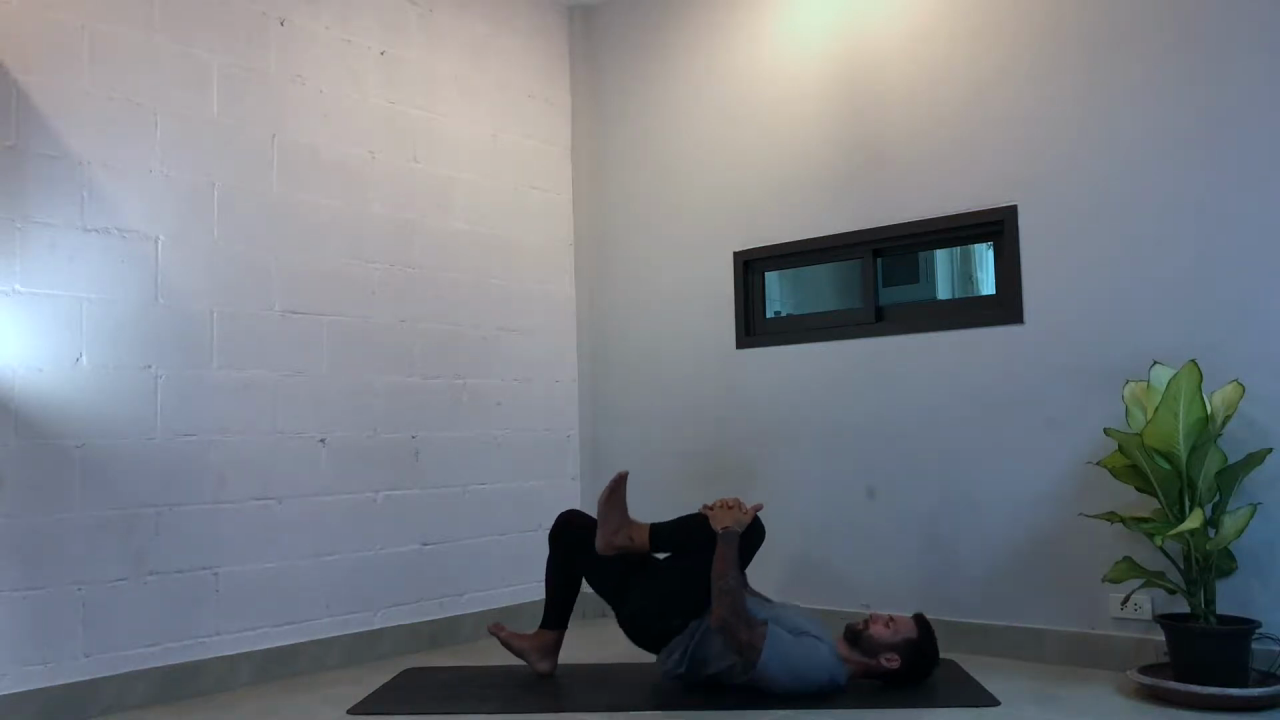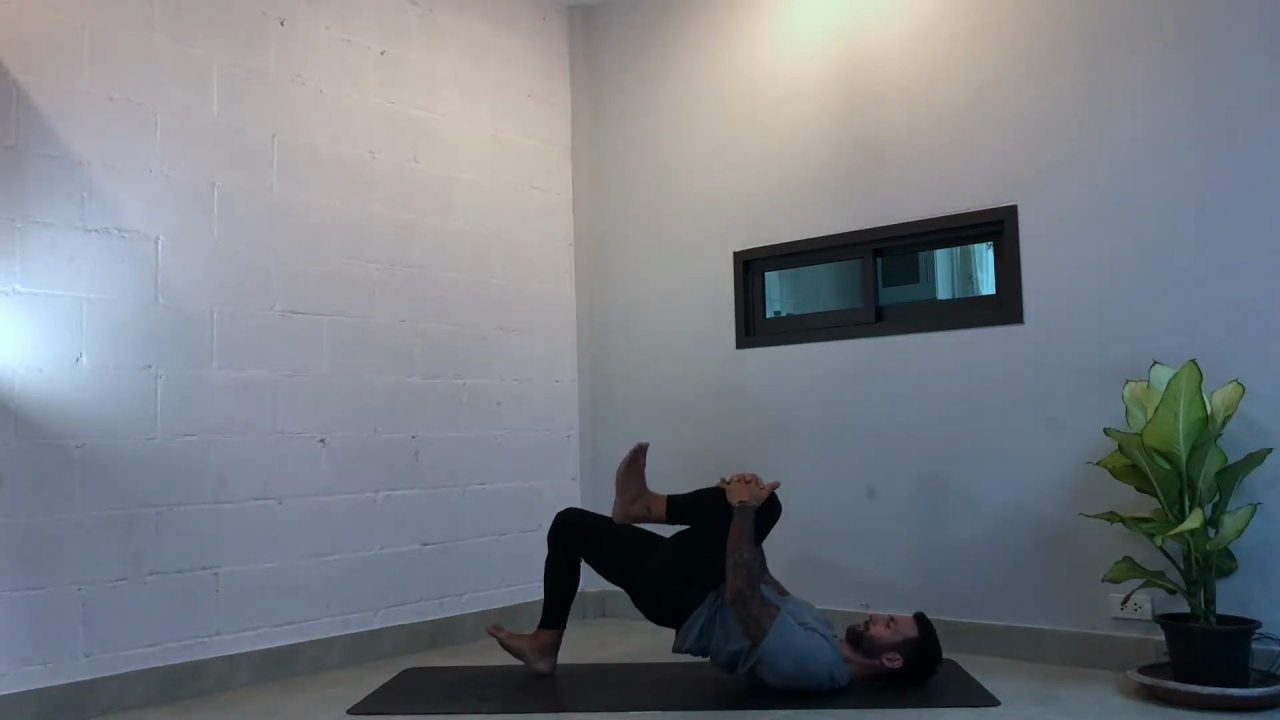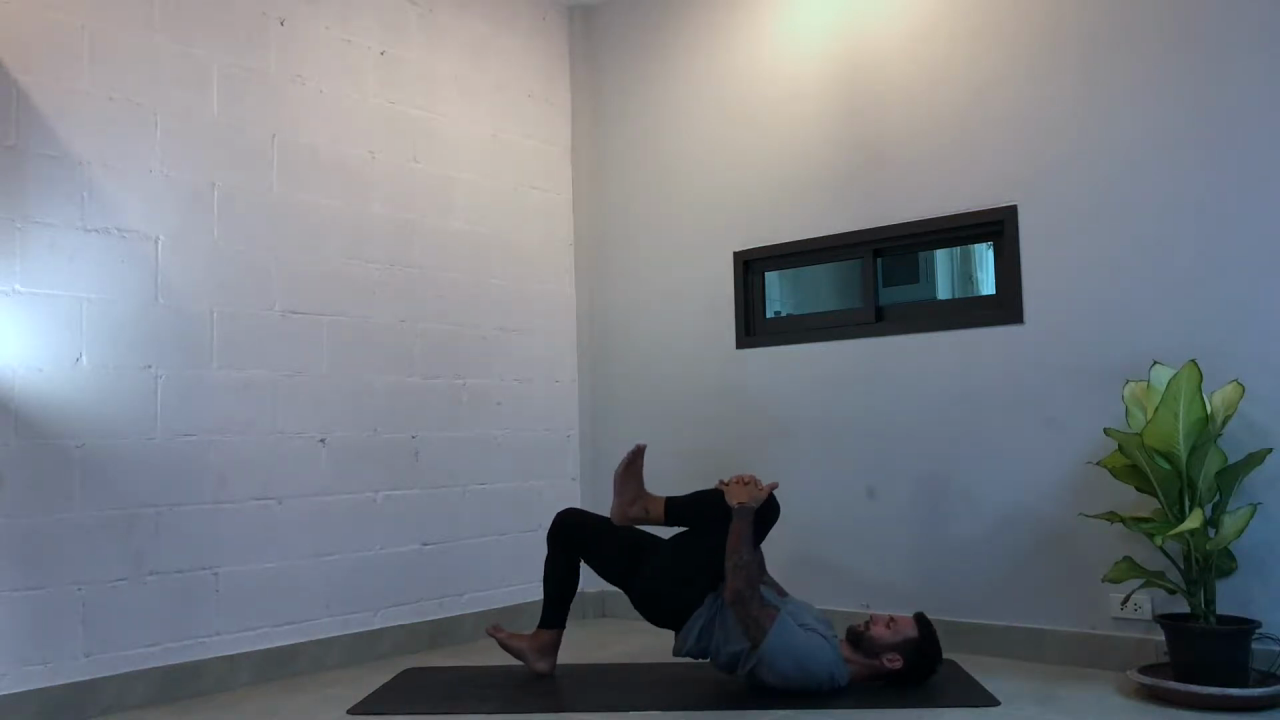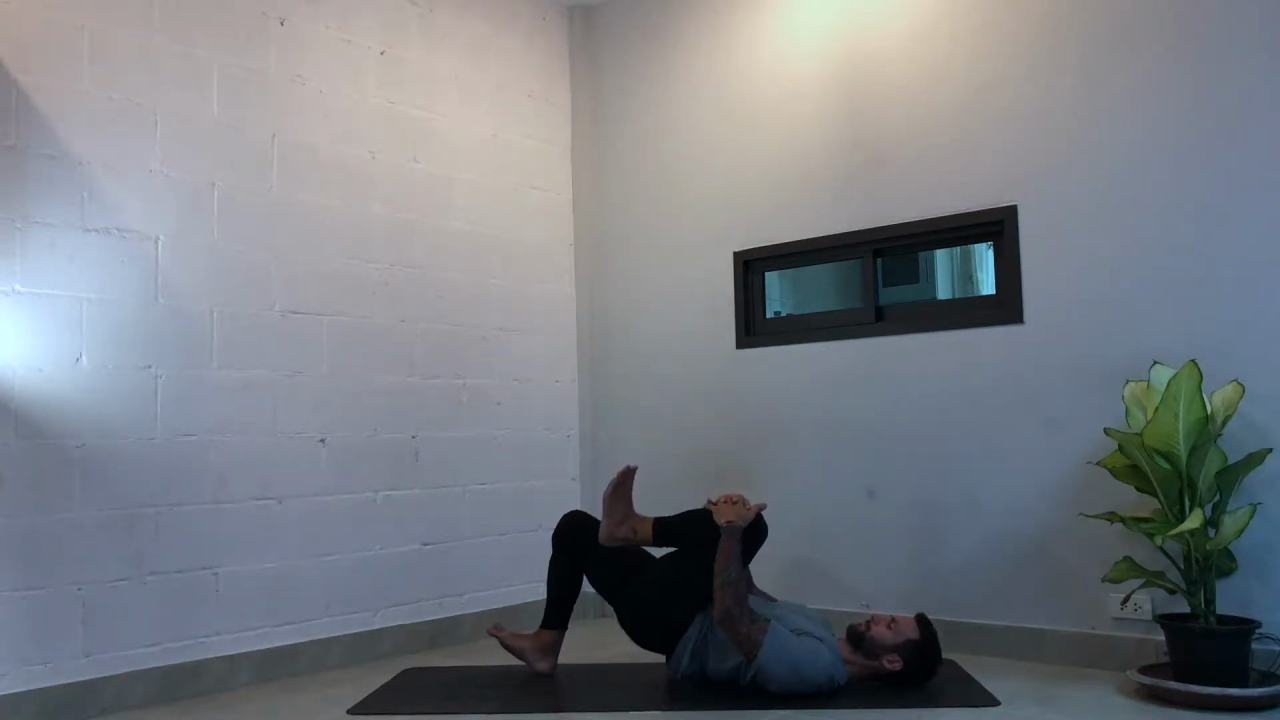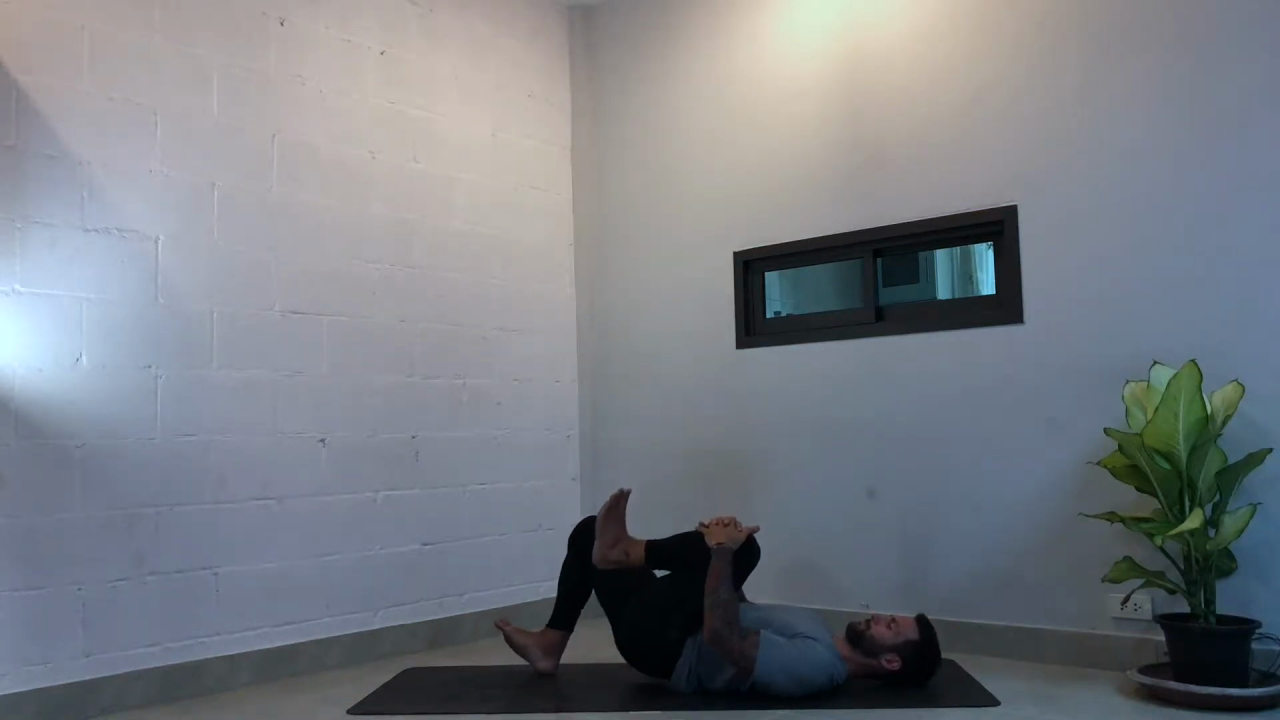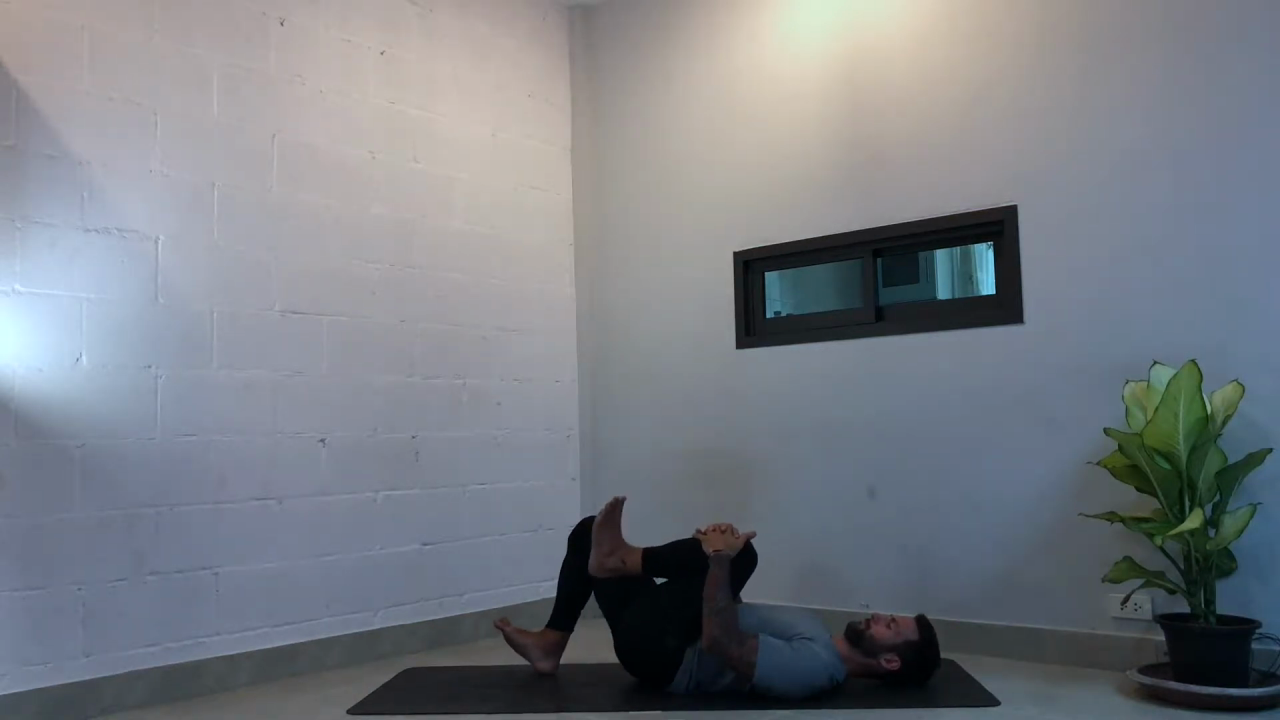
dt=0.4s
person 1, frame 1
left shoulder: (815, 668)
right shoulder: (818, 644)
left elbow: (728, 623)
right elbow: (749, 604)
left wrist: (727, 537)
right wrist: (727, 533)
left hip: (664, 622)
right hip: (676, 612)
left knee: (747, 528)
right knee: (569, 525)
left ankle: (624, 537)
right ankle: (546, 646)
person 1, frame 2
left shoulder: (816, 663)
right shoulder: (824, 642)
left elbow: (741, 596)
right elbow: (763, 584)
left wrist: (744, 511)
right wrist: (746, 510)
left hip: (678, 596)
right hip: (689, 587)
left knee: (763, 505)
right knee: (567, 524)
left ankle: (642, 505)
right ankle: (546, 645)
person 1, frame 3
left shoulder: (817, 664)
right shoulder: (824, 642)
left elbow: (741, 596)
right elbow: (761, 583)
left wrist: (742, 512)
right wrist: (744, 511)
left hip: (678, 598)
right hip: (688, 588)
left knee: (761, 506)
right knee: (567, 525)
left ankle: (639, 507)
right ankle: (546, 645)
person 1, frame 4
left shoulder: (816, 666)
right shoulder: (821, 638)
left elbow: (730, 614)
right elbow: (750, 597)
left wrist: (730, 531)
right wrist: (729, 532)
left hip: (667, 622)
right hip: (679, 611)
left knee: (748, 526)
right knee: (573, 526)
left ankle: (630, 529)
right ankle: (546, 647)
person 1, frame 5
left shoulder: (816, 666)
right shoulder: (818, 638)
left elbow: (720, 634)
right elbow: (733, 609)
left wrist: (721, 552)
right wrist: (723, 549)
left hip: (660, 643)
right hip: (667, 630)
left knee: (743, 548)
right knee: (588, 531)
left ankle: (623, 551)
right ankle: (550, 646)
person 1, frame 6
left shoulder: (815, 667)
right shoulder: (817, 639)
left elbow: (720, 642)
left wrist: (719, 559)
right wrist: (720, 556)
left hip: (658, 650)
right hip: (663, 634)
left knee: (739, 555)
right knee: (587, 532)
left ankle: (619, 559)
right ankle: (550, 646)
